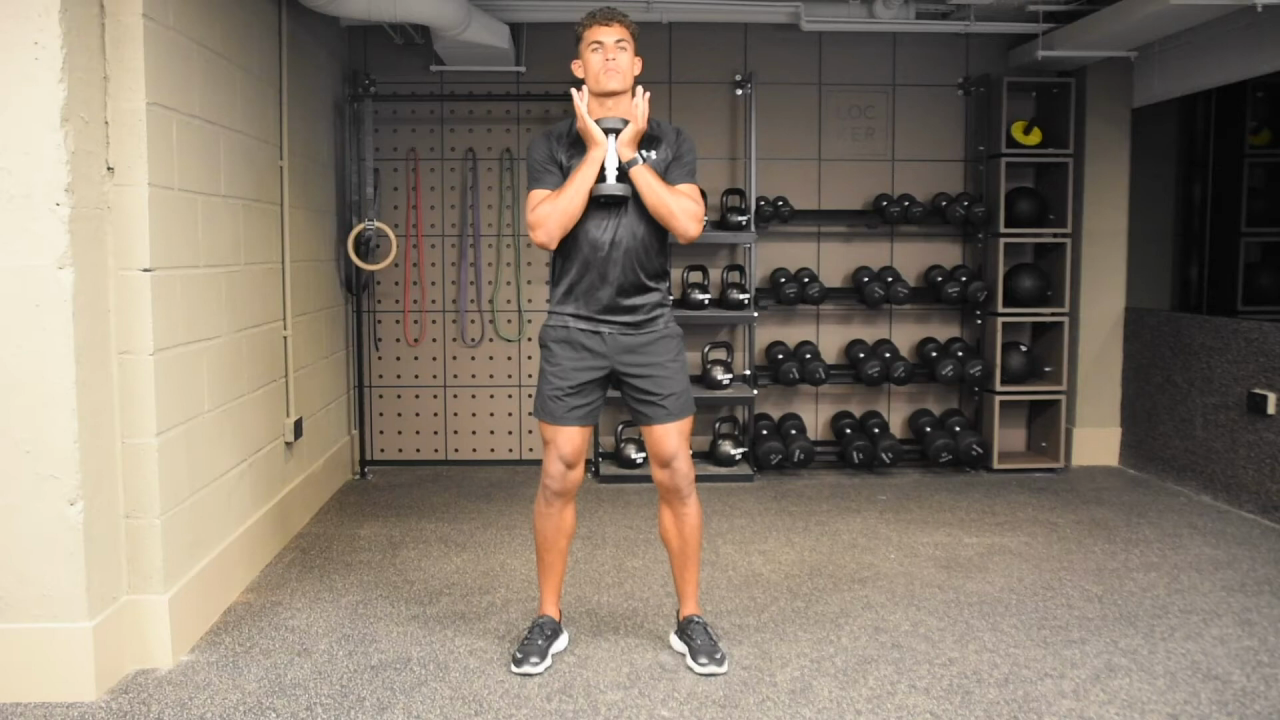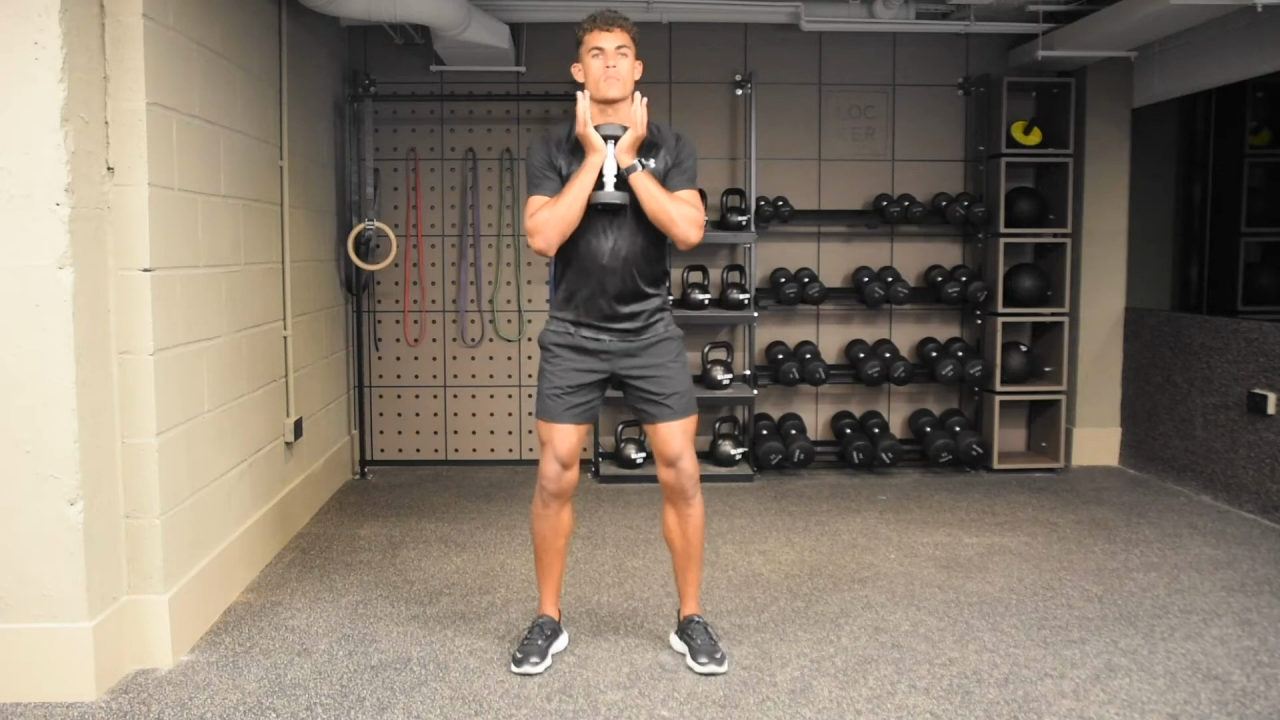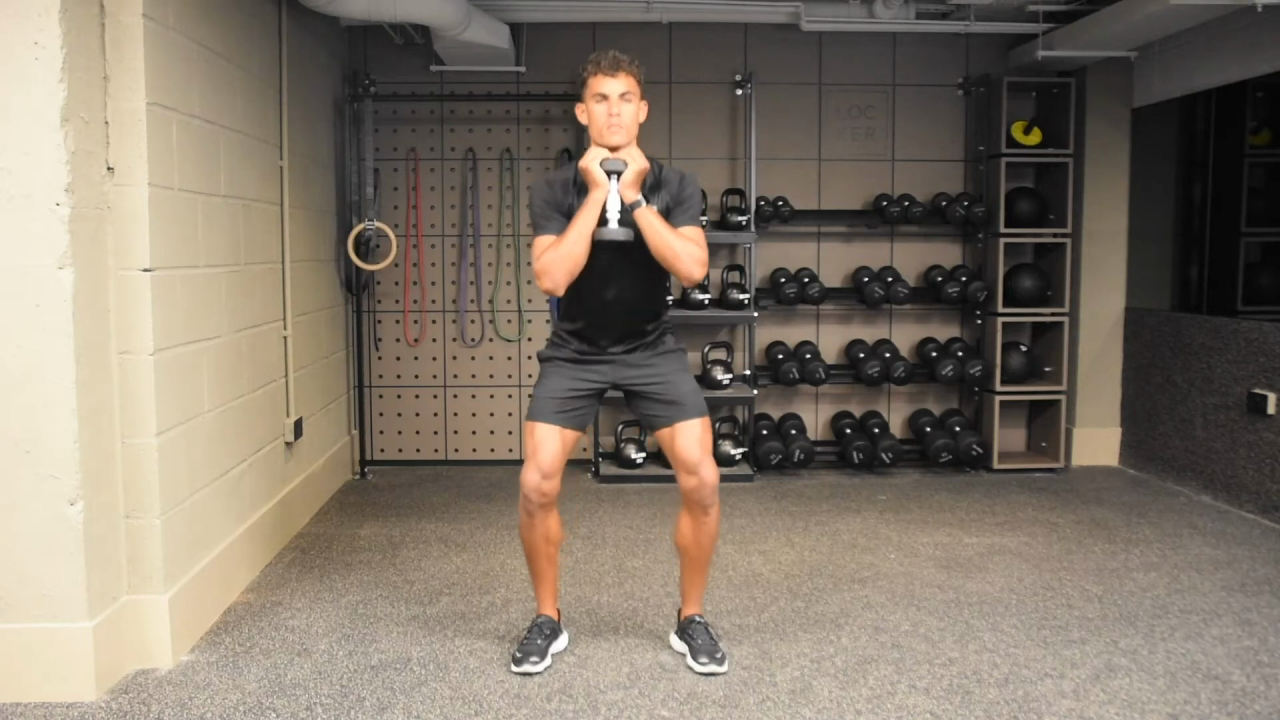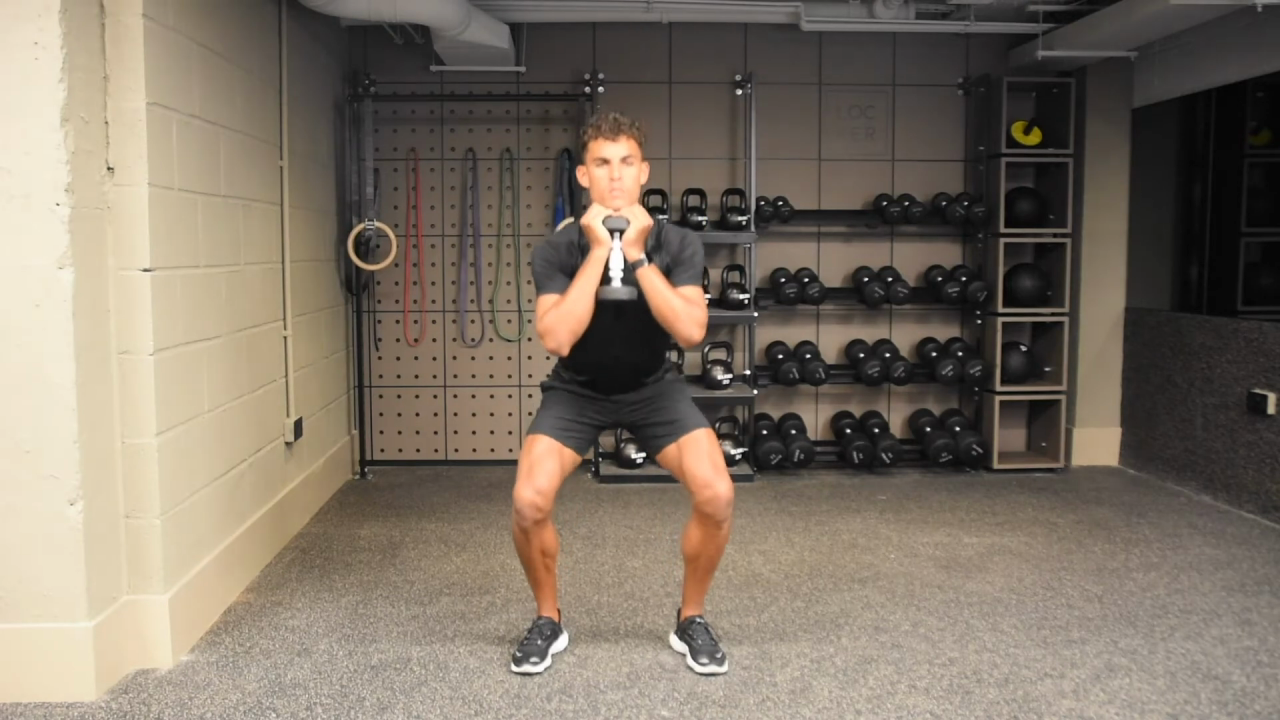
dt=0.5s
person 1, frame 1
left shoulder: (669, 141)
right shoulder: (553, 144)
left elbow: (689, 224)
right elbow: (543, 231)
left wrist: (629, 155)
right wrist: (594, 152)
left hip: (650, 329)
right hip: (574, 329)
left knee: (675, 473)
right knee: (560, 475)
left ankle: (689, 620)
right ankle: (548, 620)
person 1, frame 2
left shoulder: (669, 146)
right shoulder: (551, 149)
left elbow: (689, 230)
right elbow: (542, 237)
left wrist: (630, 162)
right wrist: (593, 158)
left hip: (650, 332)
right hip: (573, 334)
left knee: (680, 473)
right knee: (556, 475)
left ankle: (690, 619)
right ankle: (548, 620)
person 1, frame 3
left shoulder: (675, 187)
right shoulder: (554, 191)
left elbow: (693, 269)
right elbow: (552, 278)
left wrist: (634, 197)
right wrist: (596, 195)
left hip: (652, 349)
right hip: (575, 351)
left knee: (701, 480)
right knee: (537, 484)
left ankle: (691, 620)
right ankle: (547, 620)
person 1, frame 4
left shoulder: (678, 244)
right shoulder: (556, 250)
left elbow: (692, 331)
right elbow: (556, 339)
left wrist: (637, 256)
right wrist: (598, 253)
left hip: (653, 388)
right hip: (576, 390)
left knee: (716, 494)
right knee: (530, 501)
left ankle: (690, 620)
right ankle: (548, 620)
